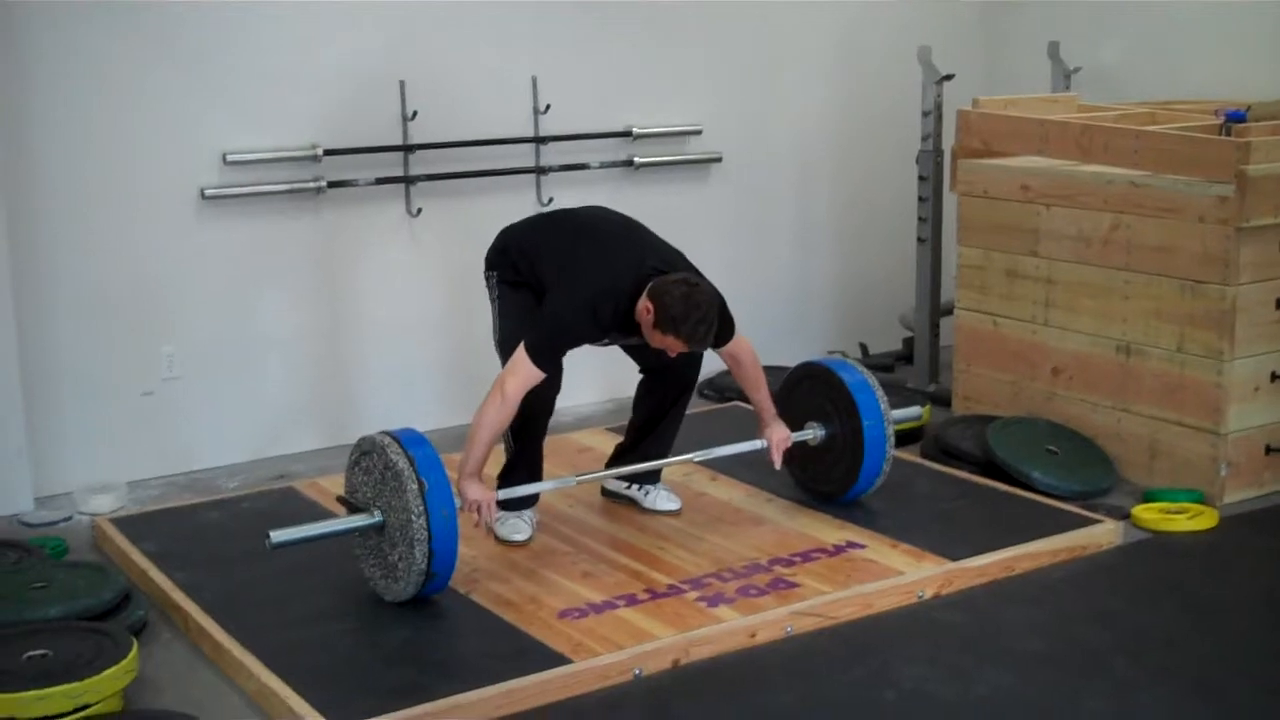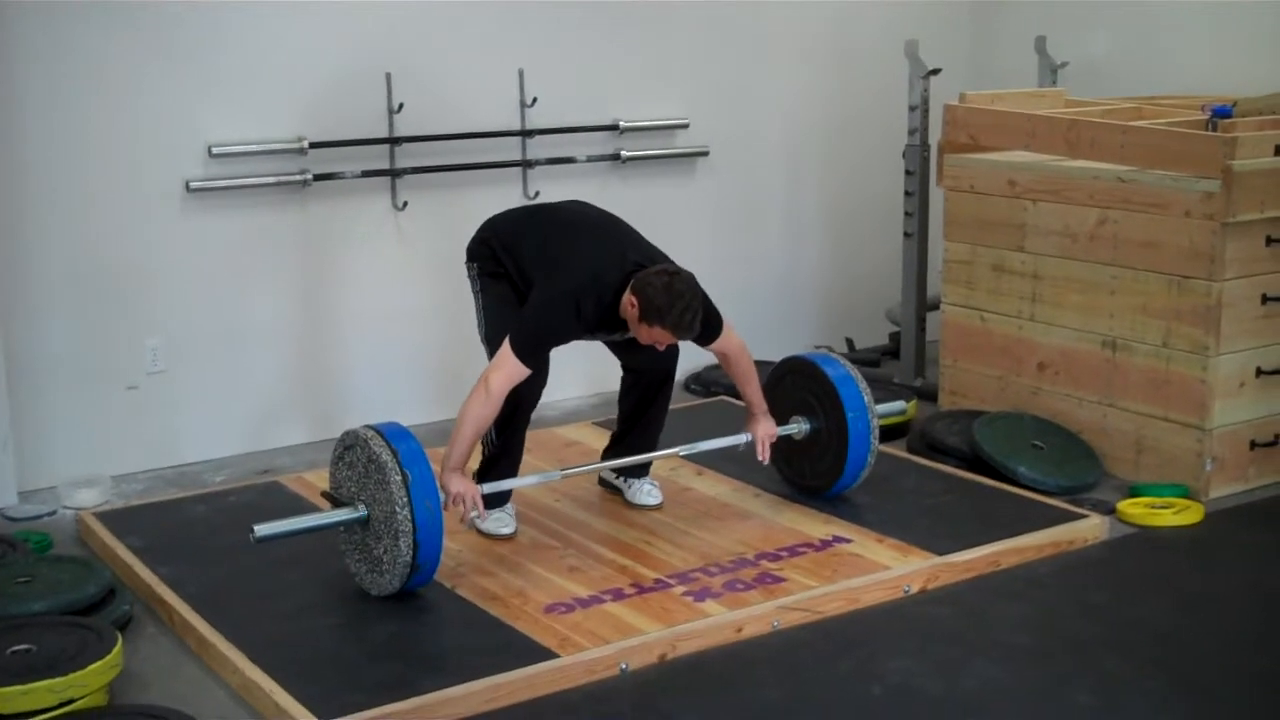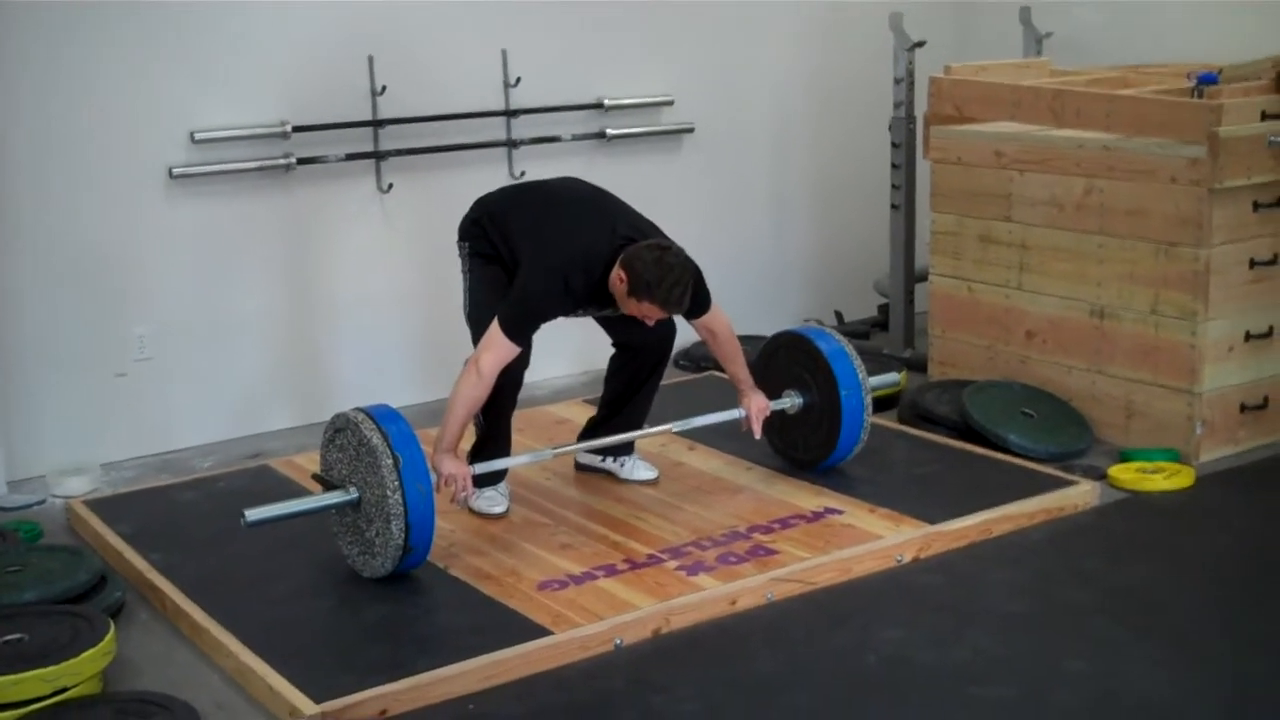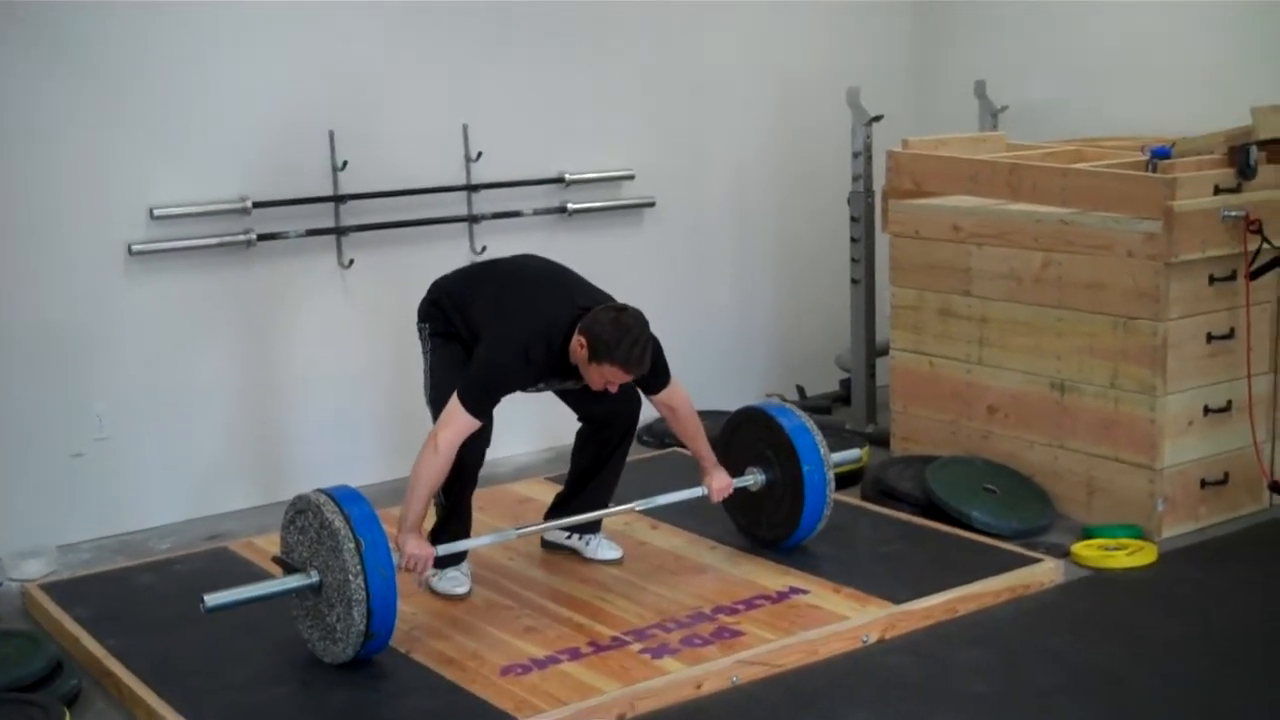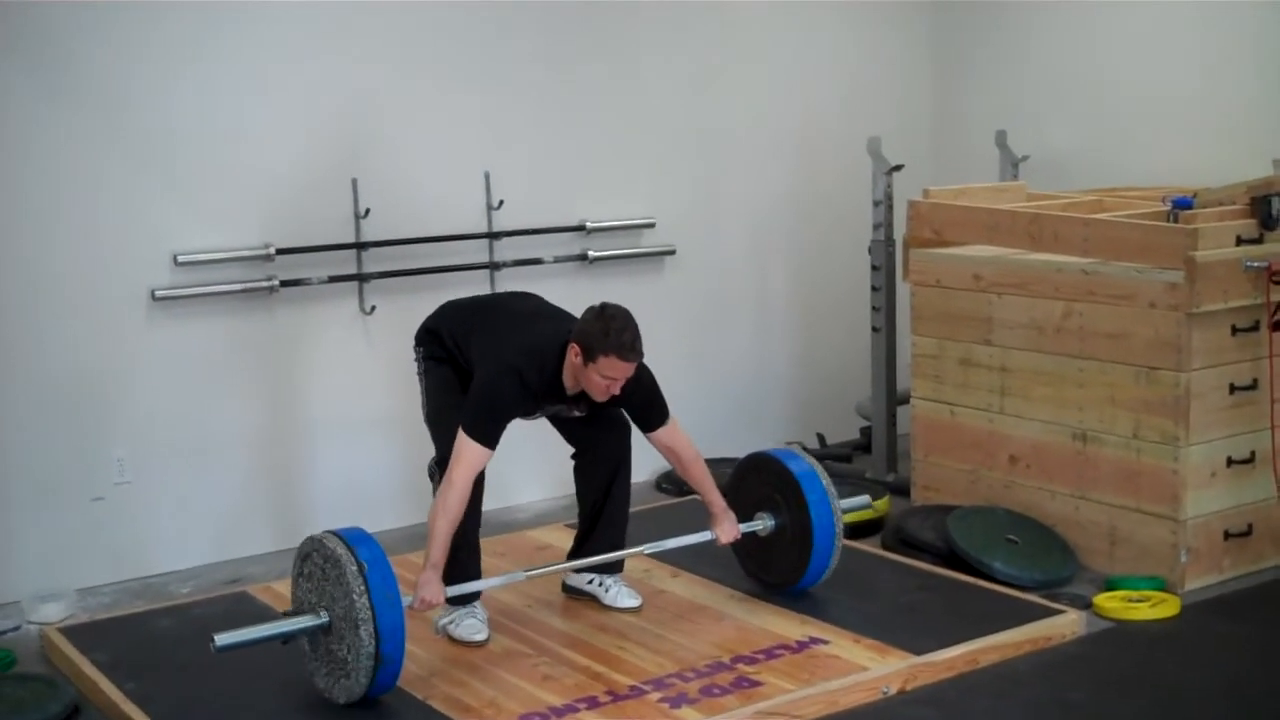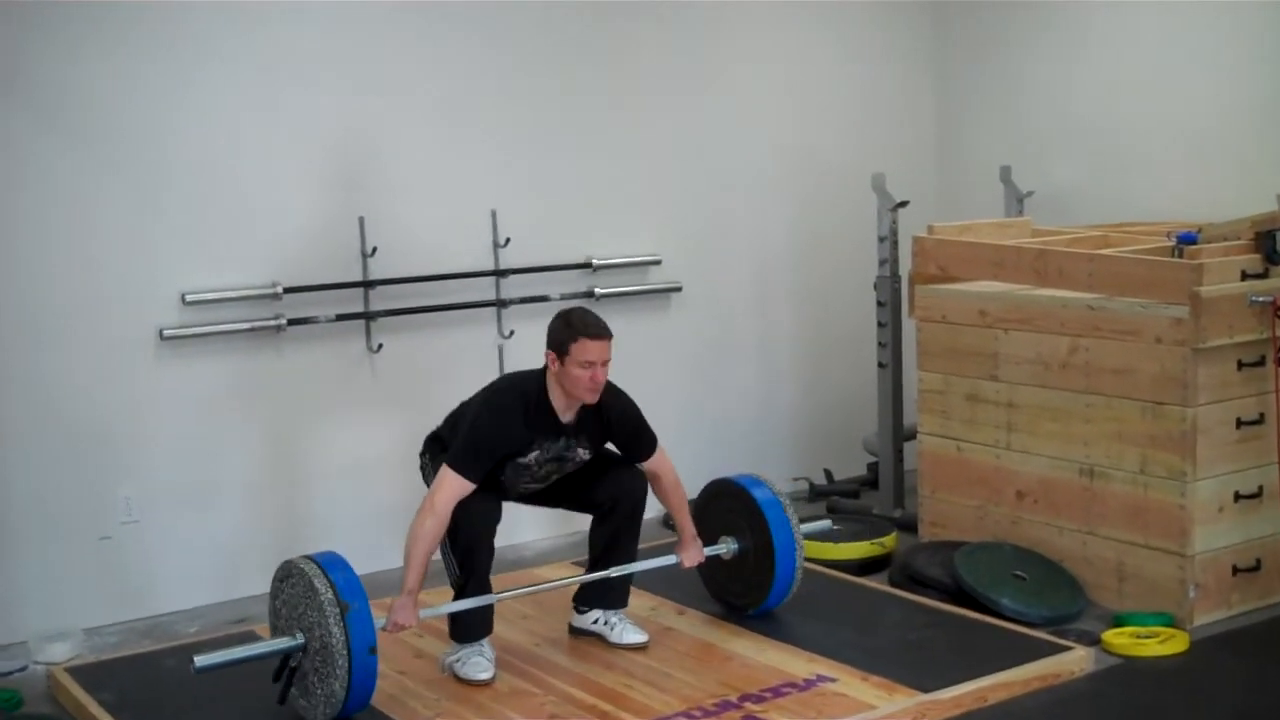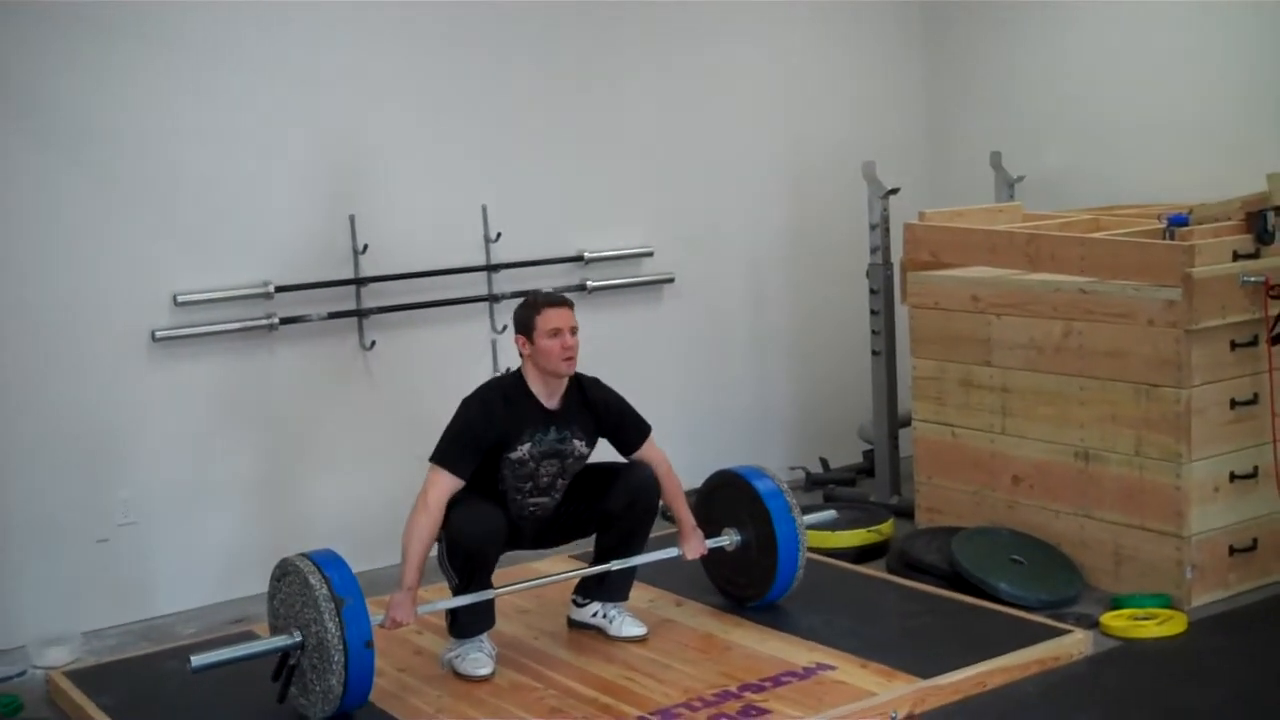
dt=0.7s
person 1, frame 1
left shoulder: (693, 299)
right shoulder: (585, 306)
left elbow: (737, 352)
right elbow: (509, 387)
left wrist: (769, 419)
right wrist: (469, 477)
right hip: (517, 268)
left knee: (683, 365)
right knee: (536, 384)
left ankle: (631, 474)
right ankle: (515, 502)
person 1, frame 2
left shoulder: (675, 295)
right shoulder: (571, 301)
left elbow: (730, 348)
right elbow: (495, 383)
left wrist: (759, 414)
right wrist: (452, 471)
right hip: (498, 259)
left knee: (656, 362)
right knee: (524, 377)
left ankle: (624, 466)
right ankle: (489, 493)
person 1, frame 3
left shoulder: (668, 268)
right shoulder: (559, 277)
left elbow: (713, 326)
right elbow: (485, 364)
left wrist: (747, 389)
right wrist: (444, 453)
right hip: (490, 239)
left knee: (656, 338)
right knee: (507, 359)
left ankle: (606, 447)
right ankle: (485, 475)
person 1, frame 4
left shoulder: (626, 339)
right shoulder: (518, 351)
left elbow: (672, 403)
right elbow: (444, 440)
left wrist: (710, 466)
right wrist: (409, 532)
left hip: (535, 310)
right hip: (451, 322)
left knee: (620, 410)
right knee: (468, 435)
left ankle: (572, 525)
right ankle: (445, 556)
person 1, frame 5
left shoulder: (624, 370)
right shoulder: (513, 373)
left elbow: (673, 443)
right elbow: (461, 474)
left wrist: (719, 511)
right wrist: (431, 573)
right hip: (447, 352)
left knee: (609, 438)
right knee: (452, 459)
left ankle: (591, 569)
right ankle: (460, 600)
person 1, frame 6
left shoulder: (611, 405)
right shoulder: (504, 407)
left elbow: (660, 471)
right elbow: (440, 502)
left wrist: (688, 537)
right wrist: (408, 596)
right hip: (459, 478)
left knee: (629, 486)
right knee: (473, 515)
left ankle: (595, 609)
right ankle: (469, 639)
person 1, frame 7
left shoulder: (594, 397)
right shoulder: (489, 407)
left elbow: (655, 461)
right elbow: (433, 498)
left wrist: (688, 528)
right wrist: (406, 591)
left hip: (552, 511)
right hip: (492, 516)
left knee: (640, 485)
right knee: (473, 528)
left ankle: (595, 602)
right ankle: (469, 634)
